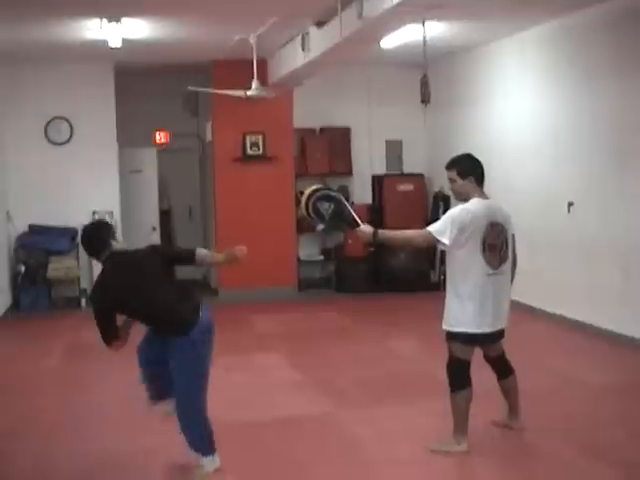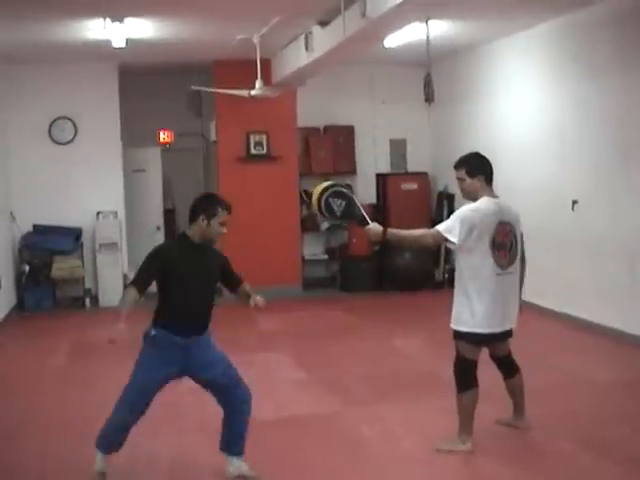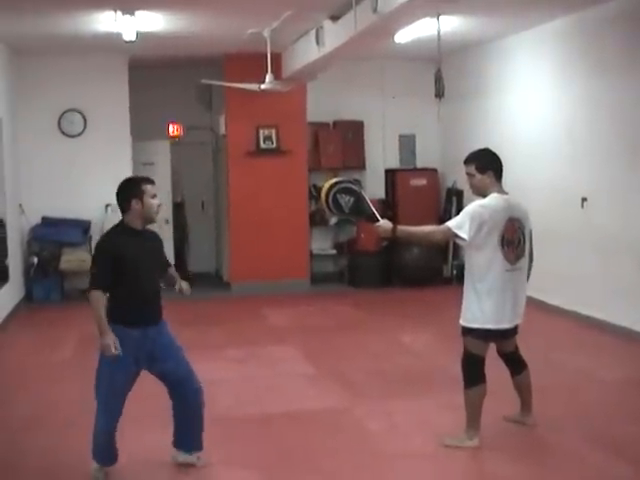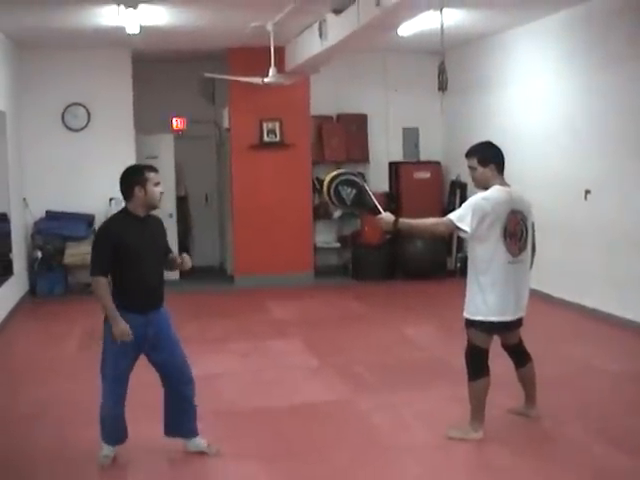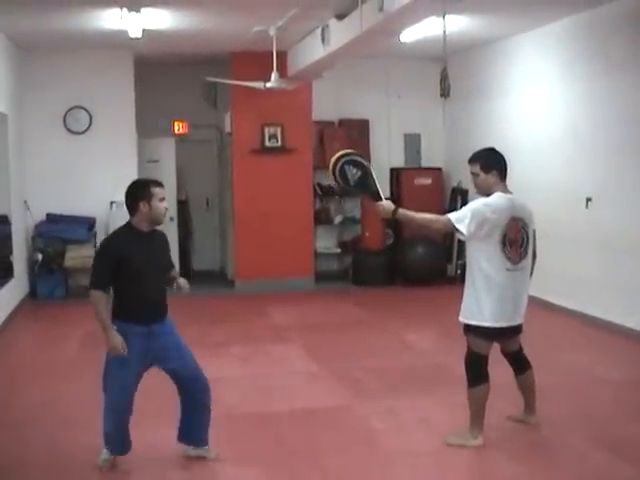
dt=1s
person 1, frame 1
left shoulder: (463, 214)
right shoulder: (501, 213)
left elbow: (421, 239)
right elbow: (511, 260)
left wrist: (375, 234)
left hip: (468, 309)
right hip: (493, 307)
left knee: (458, 370)
right knee: (498, 360)
left ankle: (459, 439)
right ankle: (514, 417)
person 1, frame 2
left shoulder: (472, 213)
right shoulder: (511, 213)
left elbow: (429, 238)
right elbow: (520, 258)
left wrist: (384, 233)
right wrist: (516, 294)
left hip: (476, 309)
right hip: (503, 306)
left knee: (465, 369)
right knee: (504, 359)
left ankle: (464, 438)
right ankle: (520, 416)
person 1, frame 3
left shoulder: (482, 209)
right shoulder: (519, 209)
left elbow: (439, 234)
right elbow: (528, 255)
left wrist: (394, 230)
left hip: (485, 304)
right hip: (509, 301)
left knee: (472, 365)
right knee: (511, 355)
left ankle: (471, 434)
right ankle: (527, 413)
person 1, frame 4
left shoulder: (484, 202)
right shoulder: (521, 201)
left elbow: (441, 227)
right elbow: (530, 247)
left wrist: (396, 223)
left hip: (488, 297)
right hip: (513, 294)
left knee: (476, 357)
right knee: (515, 348)
left ankle: (475, 426)
right ankle: (531, 405)
person 1, frame 5
left shoulder: (485, 208)
right shoulder: (523, 209)
left elbow: (439, 224)
right elbow: (531, 255)
left wrist: (395, 212)
left hip: (487, 303)
right hip: (512, 301)
left knee: (476, 364)
right knee: (515, 355)
left ankle: (475, 433)
right ankle: (530, 412)
person 2, frame 1
left shoulder: (101, 293)
right shoulder: (150, 254)
left elbow: (115, 344)
right elbow: (198, 256)
right wrist: (225, 257)
left hip: (186, 336)
right hip: (196, 316)
left knee: (190, 400)
right knee: (149, 354)
left ankle: (208, 456)
right ankle: (164, 396)
person 2, frame 2
left shoulder: (216, 257)
right shoulder: (166, 253)
left elbow: (236, 284)
right elbow: (135, 287)
left wrist: (251, 296)
right wrist: (120, 322)
left hip: (199, 344)
right hip: (163, 342)
left knee: (238, 395)
right knee: (132, 403)
right ankle: (103, 455)
person 2, frame 3
left shoulder: (153, 239)
right shoulder: (110, 243)
right elbow: (97, 291)
left wrist: (177, 281)
right wrist: (104, 334)
left hip: (156, 331)
right hip: (123, 335)
left knee: (190, 390)
right knee: (109, 404)
left ankle: (186, 451)
person 2, frame 4
left shoulder: (156, 224)
right shoulder: (111, 230)
right elbow: (99, 278)
left wrist: (179, 261)
right wrist: (114, 319)
left hip: (157, 316)
right hip: (126, 320)
left knee: (180, 378)
right knee: (114, 386)
left ankle: (190, 437)
right ankle: (110, 443)
person 2, frame 5
left shoulder: (160, 239)
right shoulder: (114, 244)
right elbow: (98, 291)
left wrist: (177, 280)
right wrist: (109, 332)
left hip: (162, 328)
right hip: (128, 333)
left knee: (197, 385)
right knee: (117, 400)
left ankle: (195, 443)
right ankle: (112, 448)
